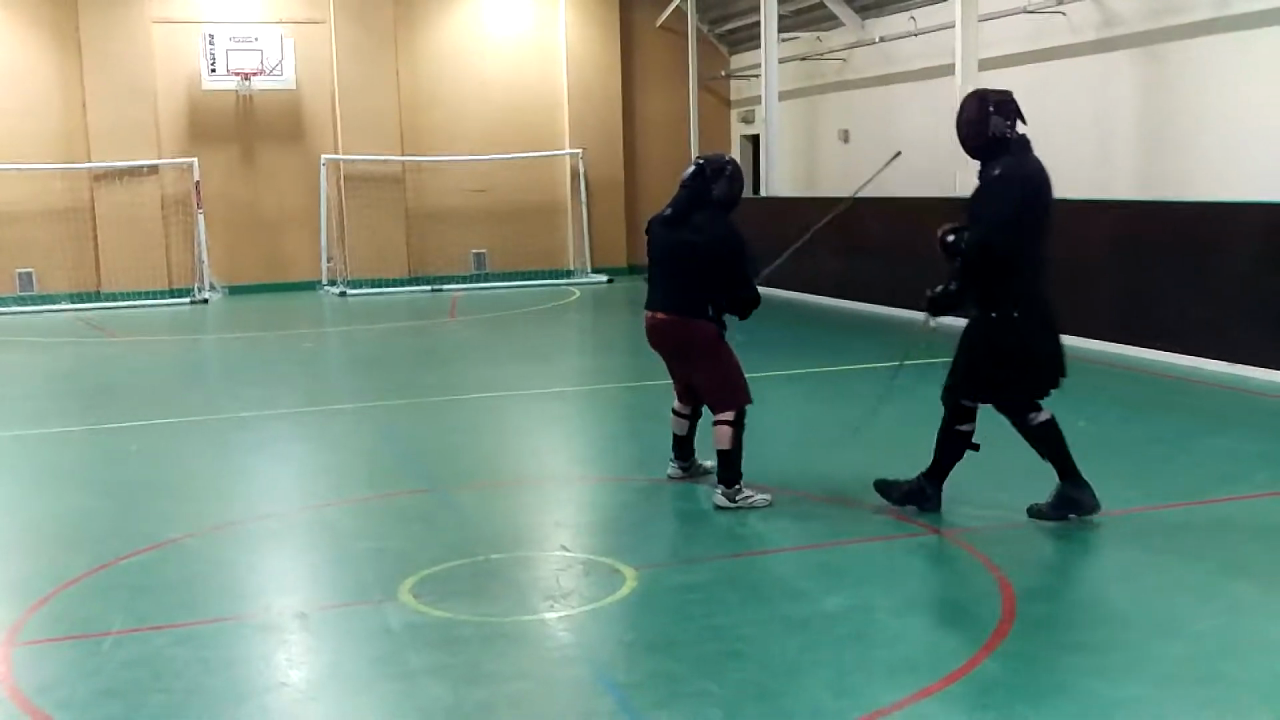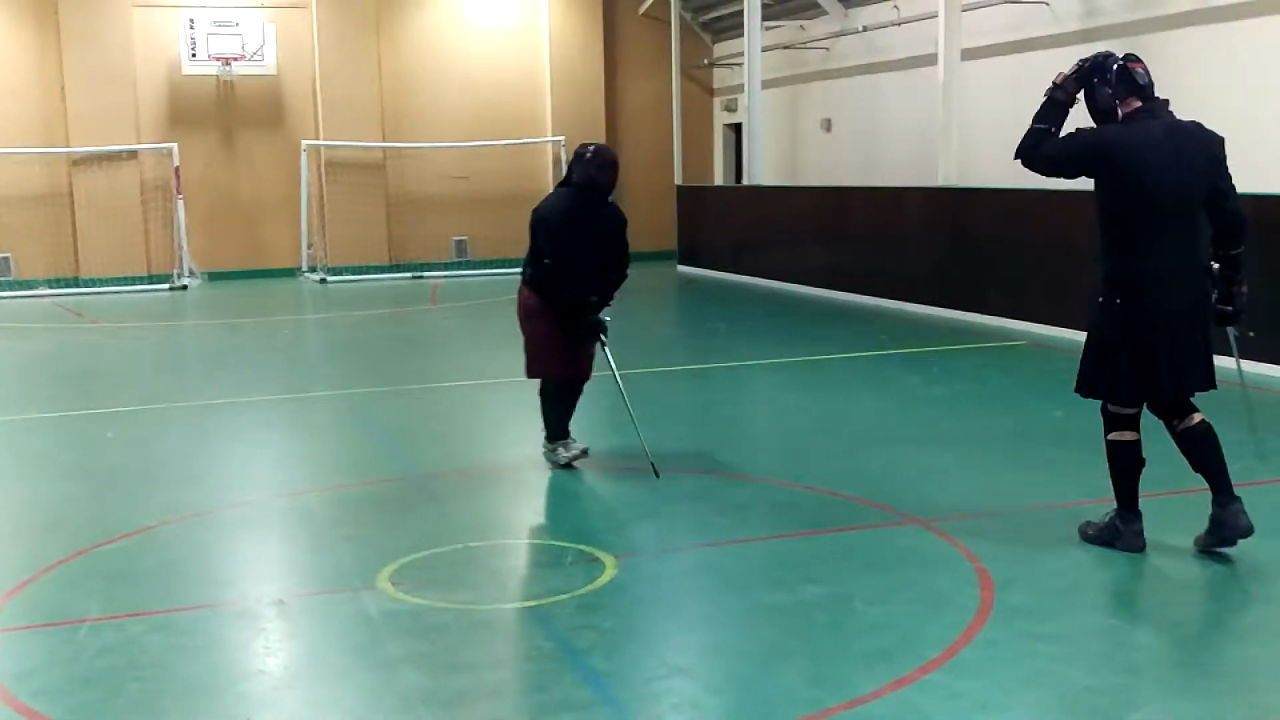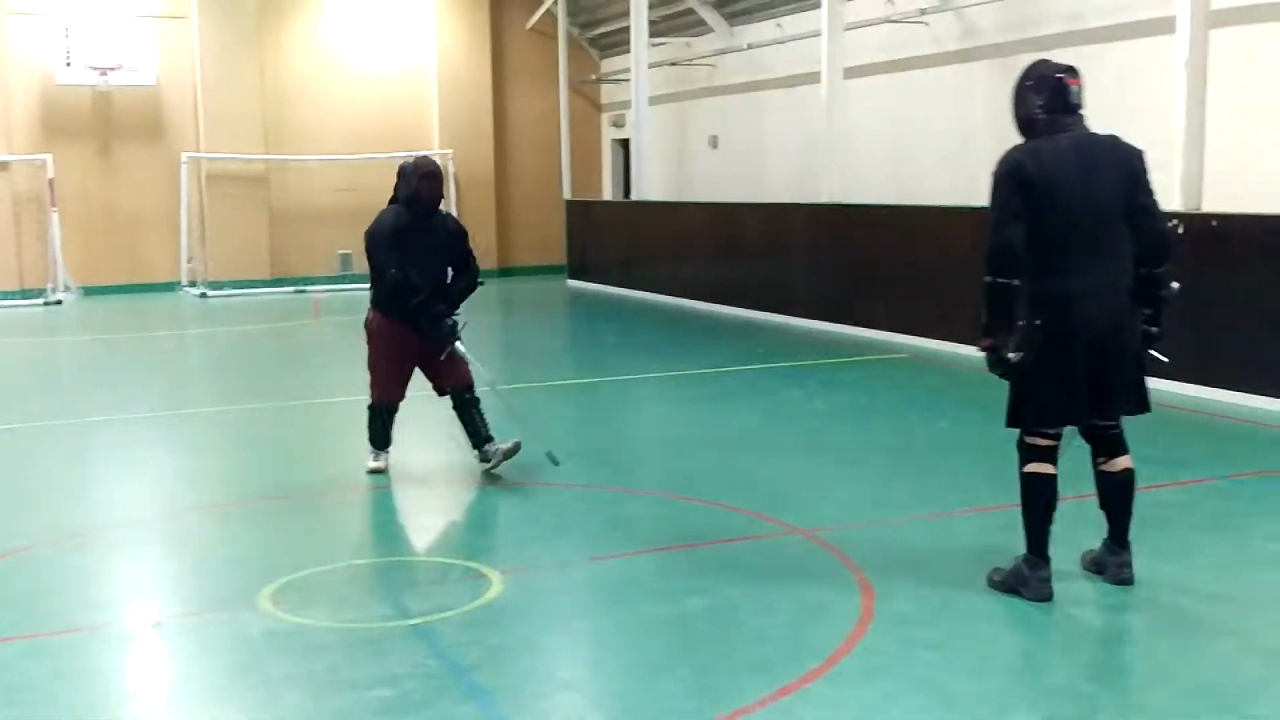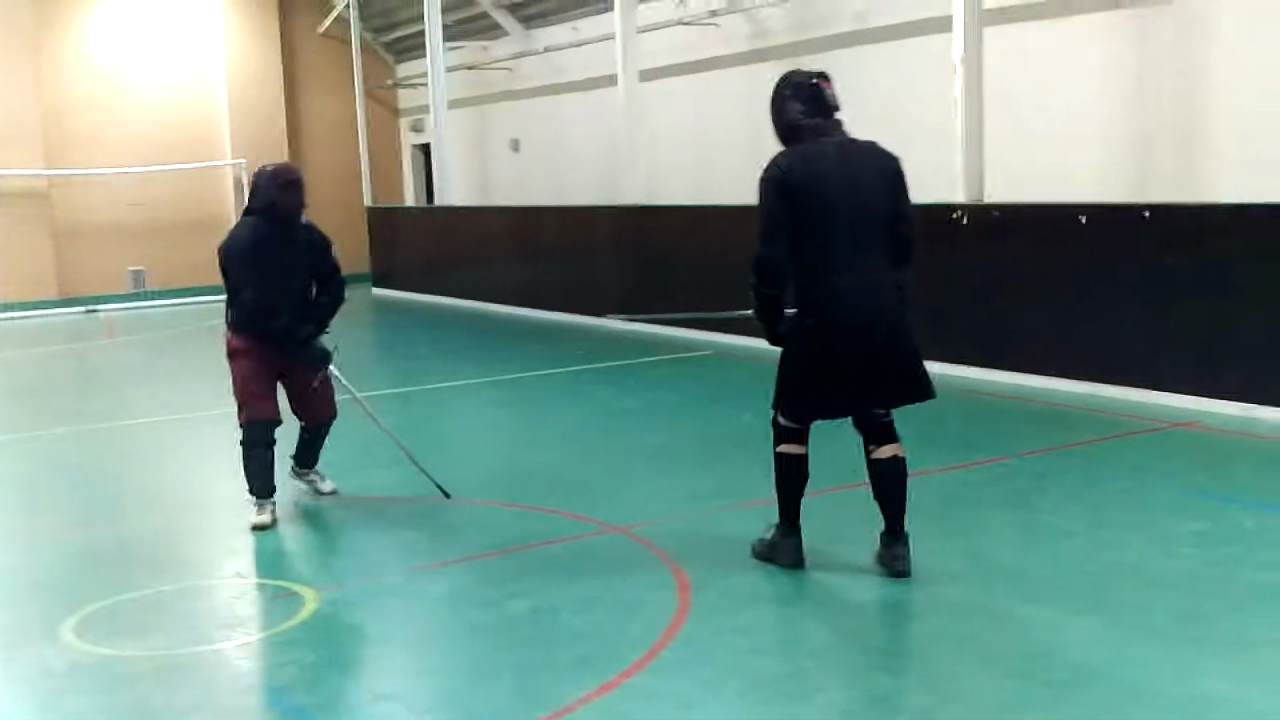
dt=1s
person 1, frame 1
left shoulder: (1005, 174)
right shoulder: (1024, 167)
left elbow: (988, 247)
left wrist: (952, 240)
right wrist: (953, 287)
left hip: (1004, 311)
right hip: (1027, 308)
left knee: (961, 397)
right knee: (1017, 399)
left ankle: (930, 486)
right ankle: (1073, 488)
person 1, frame 2
left shoulder: (1109, 144)
right shoulder: (1202, 140)
left elbow: (1032, 153)
right elbow: (1232, 224)
left wrist: (1063, 91)
right wrist: (1229, 287)
left hip: (1132, 299)
right hip: (1189, 297)
left knee: (1121, 409)
right knee: (1176, 402)
left ankle: (1127, 521)
right ankle: (1227, 508)
person 1, frame 3
left shoulder: (1021, 163)
right shoulder: (1123, 156)
left elbow: (1005, 254)
right elbow: (1154, 243)
left wrist: (996, 333)
right wrist: (1149, 312)
left hip: (1055, 322)
right hip: (1114, 319)
left knee: (1038, 442)
right knee: (1107, 433)
left ankle: (1036, 566)
right ankle: (1117, 554)
person 1, frame 4
left shoulder: (786, 170)
right shoulder: (882, 160)
left elbow: (772, 257)
right elbow: (904, 243)
left wrist: (771, 318)
left hip: (824, 317)
right hip: (883, 313)
left knee: (790, 425)
right knee: (878, 426)
left ankle: (788, 537)
right ankle: (896, 543)
person 2, frame 1
left shoulder: (665, 220)
right shoulder: (721, 232)
right elbow: (739, 291)
right wrist: (749, 304)
left hip: (660, 320)
right hip: (691, 325)
left knee: (691, 392)
right knee: (729, 401)
left ankle: (682, 460)
right ankle: (730, 488)
person 2, frame 2
left shoulder: (611, 214)
right shoulder: (554, 210)
left elbow: (617, 264)
right elbow: (554, 269)
left wrist: (597, 301)
right wrist: (581, 310)
left hip: (580, 305)
right hip: (542, 300)
left knee: (577, 374)
right knee: (552, 374)
left ankle: (560, 436)
right ankle: (554, 442)
person 2, frame 3
left shoulder: (447, 224)
right shoulder: (387, 227)
left elbow: (467, 272)
right elbow: (394, 281)
left wrist: (445, 308)
right wrist: (431, 314)
left hip: (435, 321)
right hip: (392, 322)
left knee: (462, 385)
right knee: (386, 394)
left ankle: (486, 448)
right ankle: (378, 449)
person 2, frame 4
left shoulder: (308, 236)
right shoulder: (243, 241)
left elbow: (333, 286)
right elbow: (253, 304)
left wrist: (311, 328)
right wrist: (296, 339)
left hip: (298, 341)
right hip: (253, 342)
left knee: (321, 411)
right knee: (259, 421)
left ankle: (304, 467)
right ankle: (264, 500)
